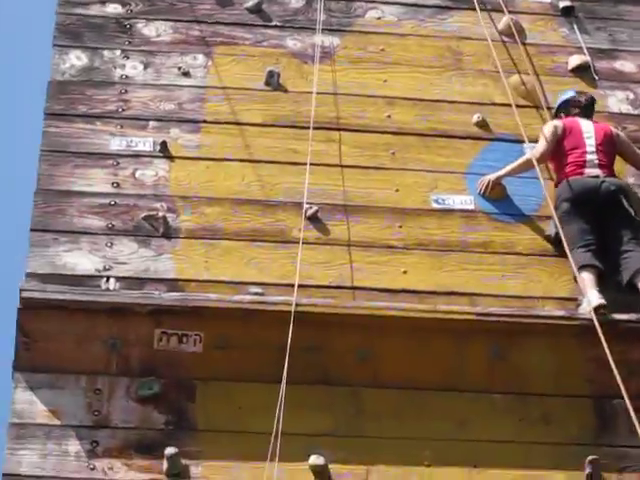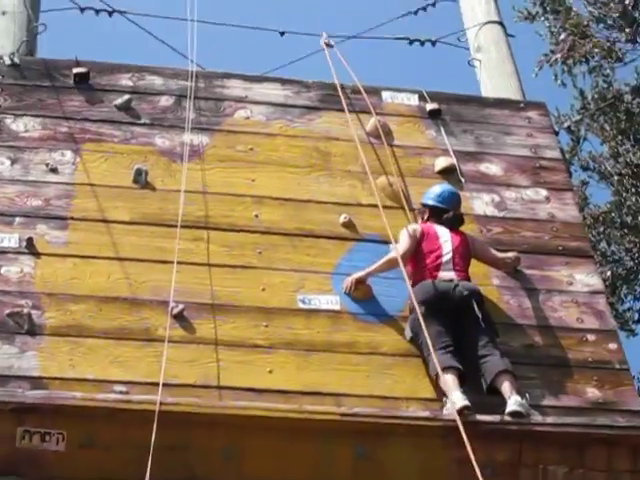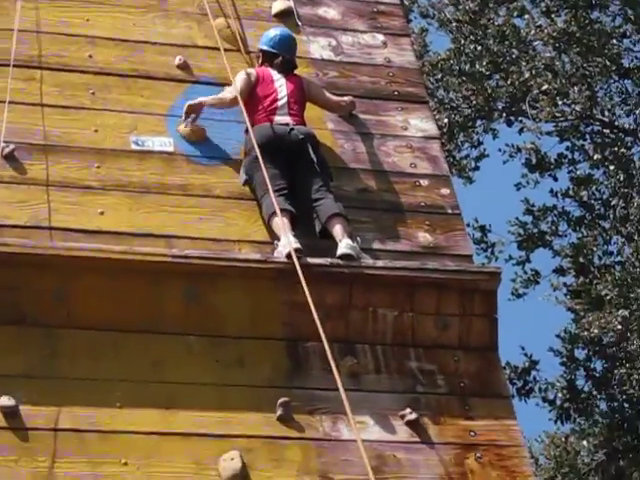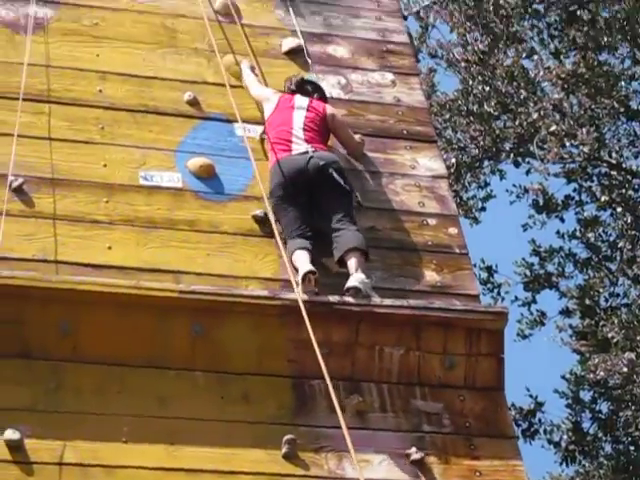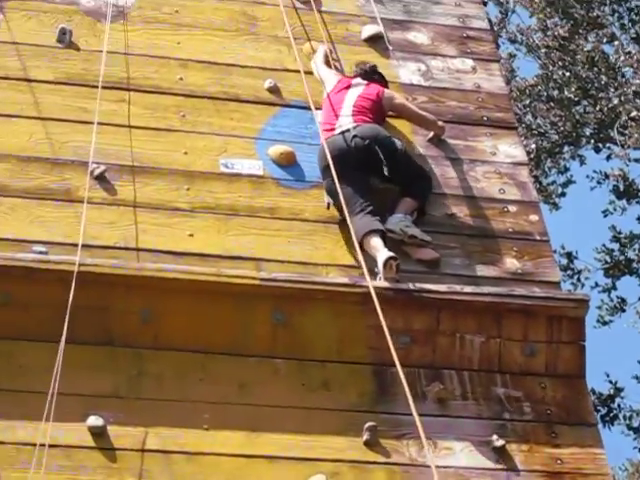
dt=1s
person 1, frame 1
left shoulder: (558, 125)
right shoulder: (610, 131)
left elbow: (538, 156)
left wrist: (499, 175)
left hip: (575, 188)
right hip: (613, 188)
left knee: (583, 246)
left ankle: (592, 294)
person 1, frame 2
left shoulder: (414, 230)
right shoulder: (465, 238)
left elbow: (399, 256)
right elbow: (505, 262)
left wrist: (364, 274)
right wrist: (513, 258)
left hip: (428, 293)
right hip: (467, 293)
left knee: (439, 349)
right knee: (486, 348)
left ankle: (455, 396)
right ankle: (513, 396)
person 1, frame 3
left shoulder: (250, 75)
right shoulder: (302, 82)
left elbow: (229, 98)
right elbow: (341, 106)
left wrist: (199, 101)
right wrist: (347, 101)
left hip: (264, 136)
right hip: (301, 136)
left knee: (273, 192)
right knee: (320, 191)
left ankle: (287, 238)
right ankle: (345, 239)
person 1, frame 4
left shoulder: (272, 99)
right shoulder: (326, 110)
left elbow: (250, 81)
right elbow: (356, 150)
left wrist: (246, 66)
right wrist: (358, 140)
left hip: (284, 168)
right hip: (323, 163)
left knee: (297, 233)
right knee: (342, 223)
left ankle: (305, 266)
right ankle: (357, 273)
person 1, frame 5
left shoulder: (335, 80)
right shoulder: (384, 94)
left elbow: (318, 64)
right elbow: (431, 123)
left wrist: (322, 50)
right wrist: (438, 128)
left hip: (332, 148)
right hip: (368, 137)
left knee: (360, 210)
right knee: (420, 179)
left ankle: (381, 253)
right ankle: (400, 217)
